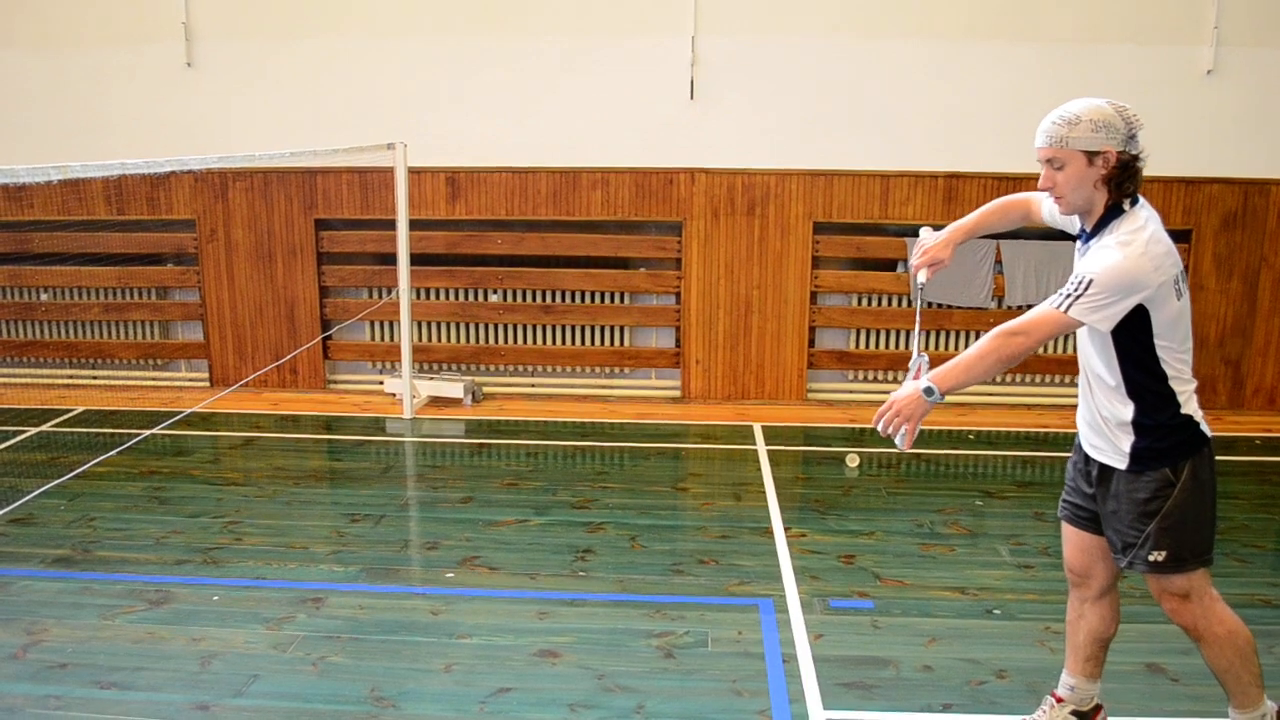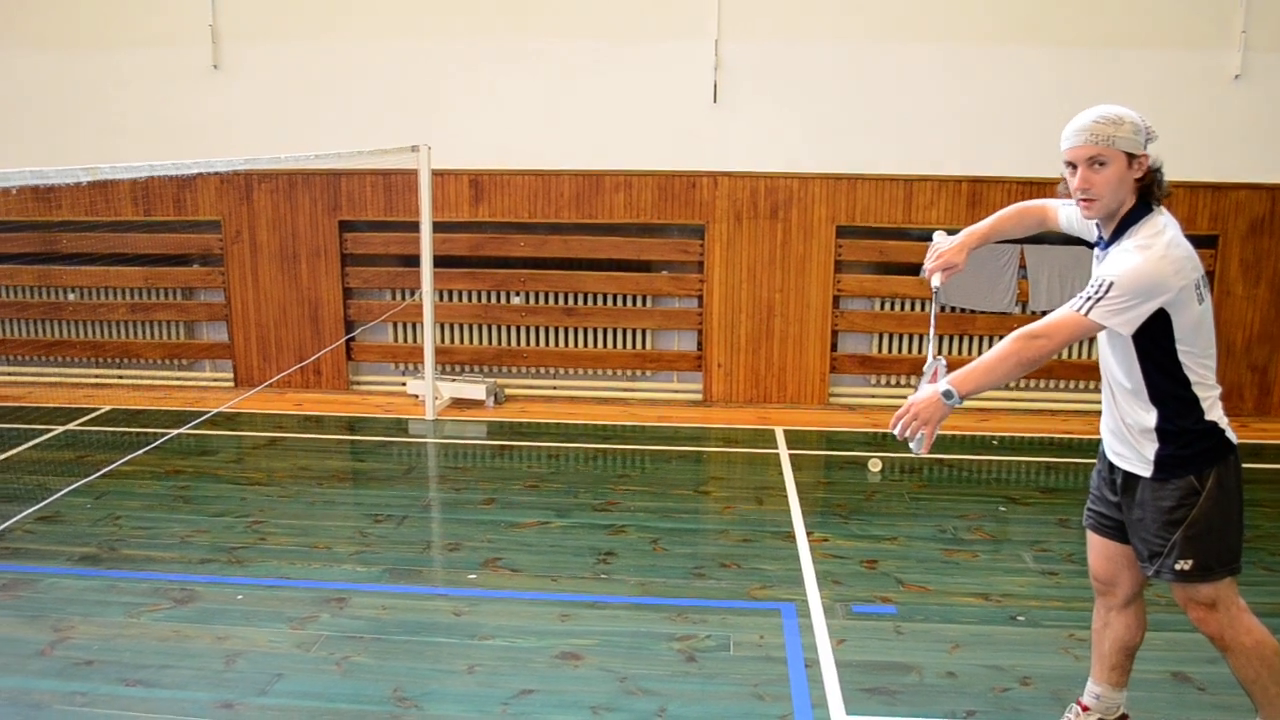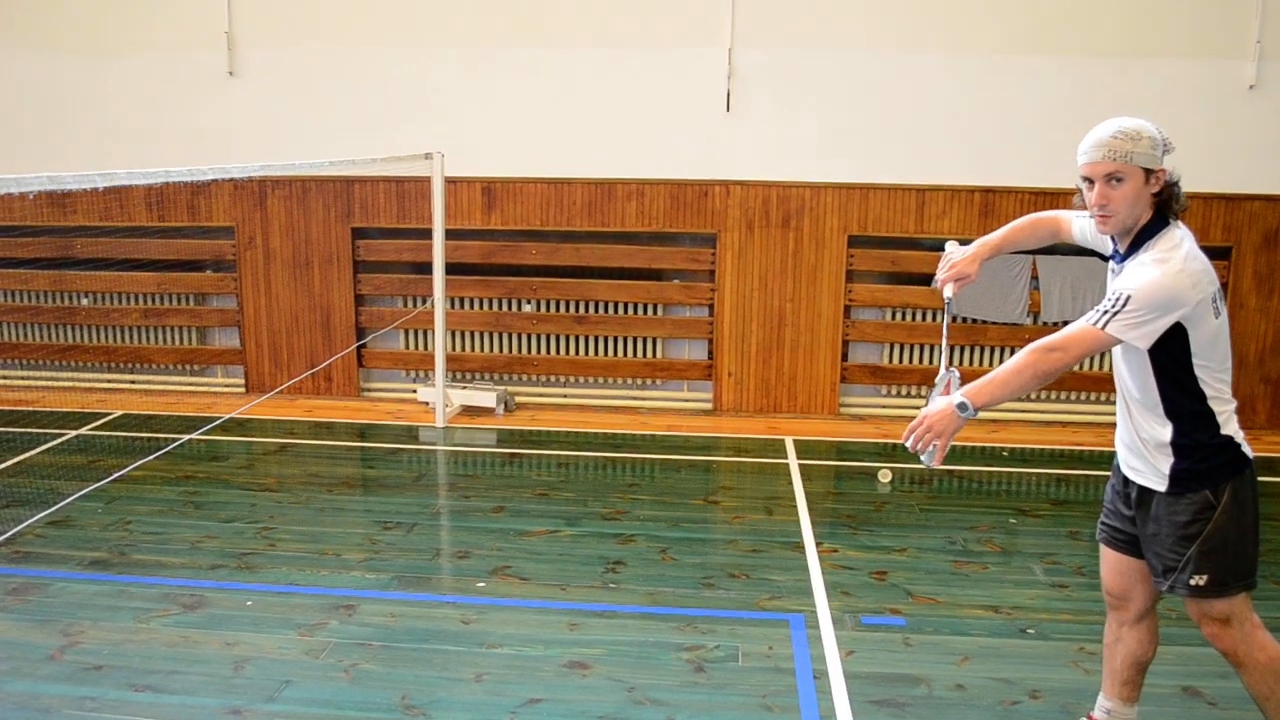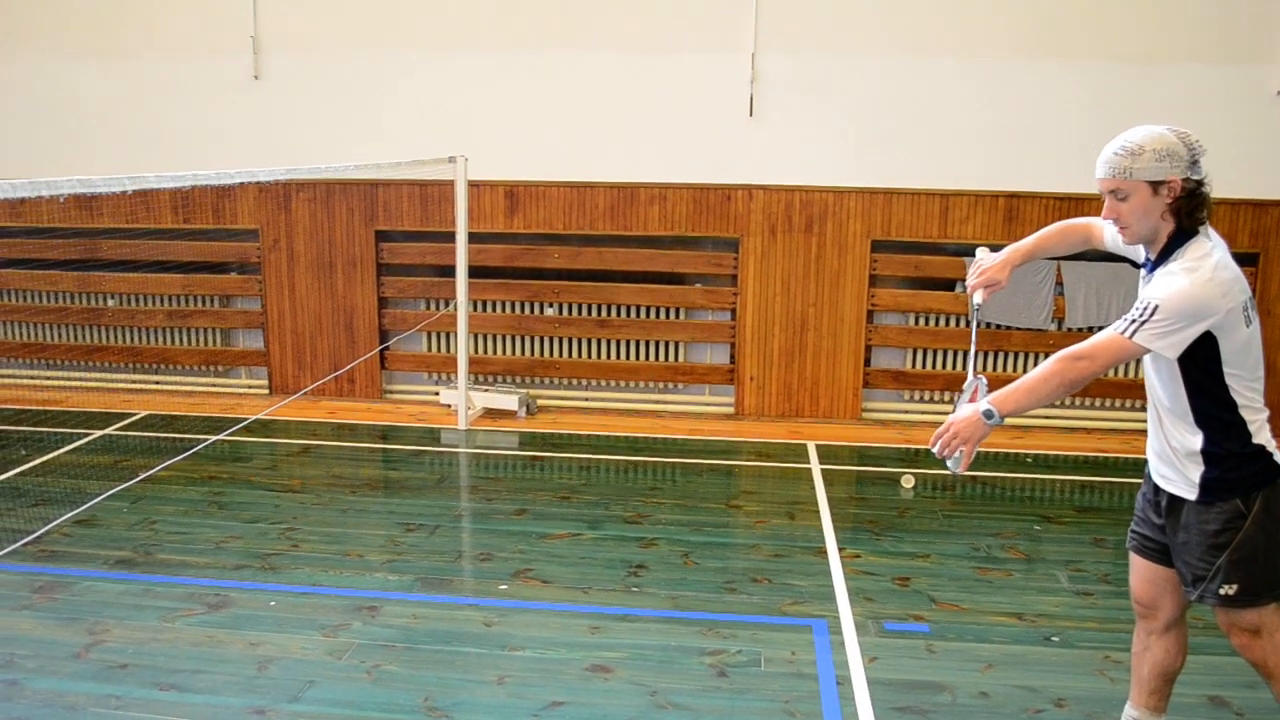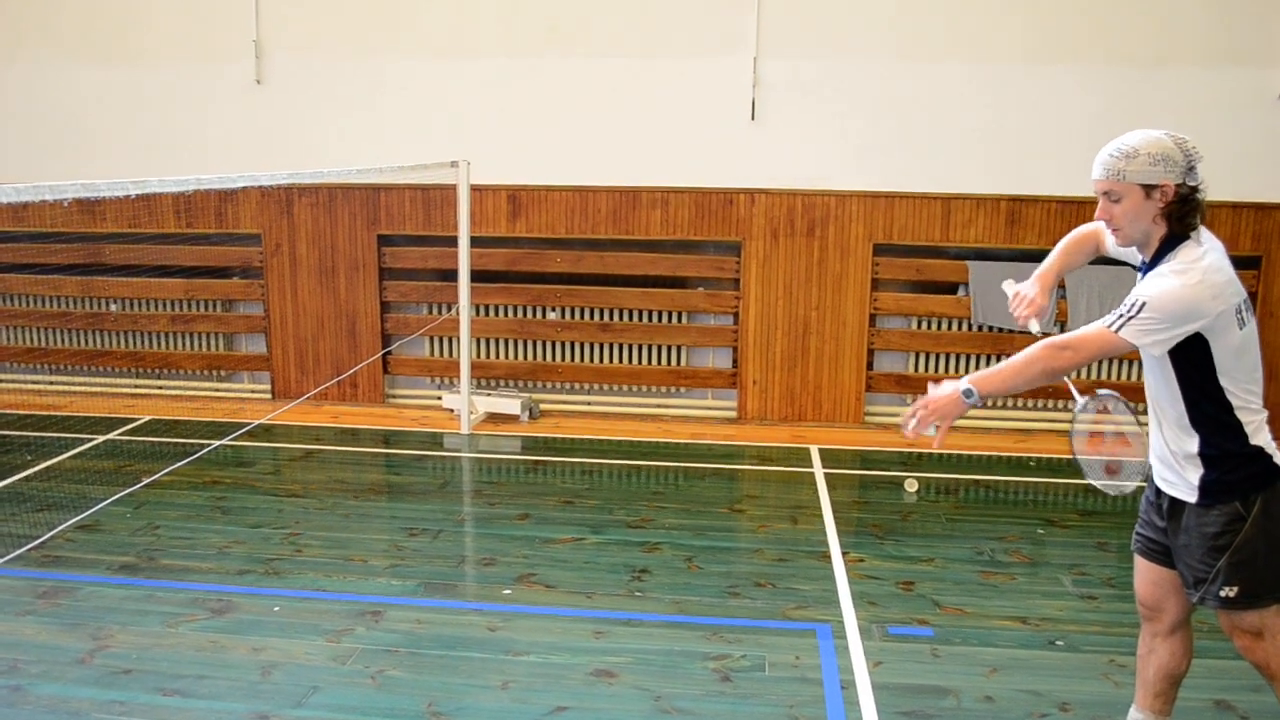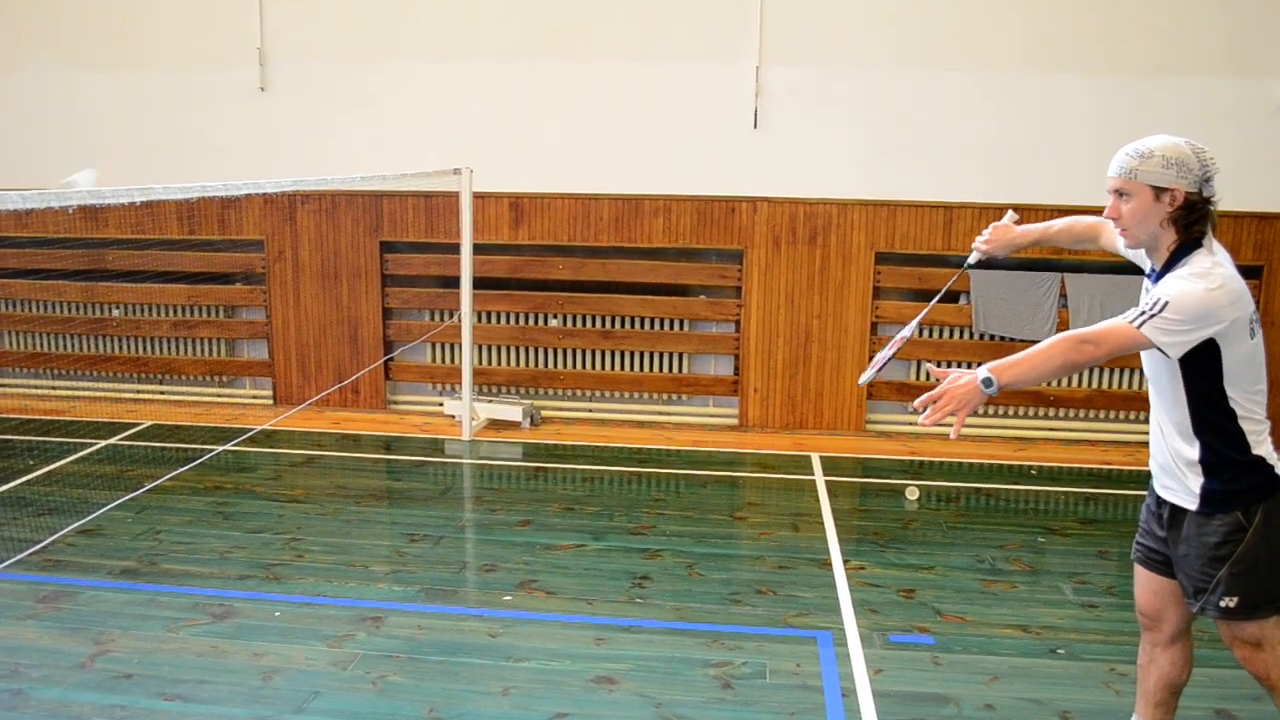
dt=0.5s
person 1, frame 1
left shoulder: (1129, 254)
right shoulder: (1101, 208)
left elbow: (1021, 337)
right elbow: (1021, 205)
left wrist: (930, 388)
right wrist: (952, 234)
left hip: (1155, 457)
right hip: (1098, 444)
left knee: (1184, 600)
right knee: (1087, 578)
person 1, frame 2
left shoulder: (1150, 257)
right shoulder: (1113, 217)
left elbow: (1041, 340)
right elbow: (1037, 212)
left wrist: (949, 391)
right wrist: (967, 239)
left hip: (1180, 464)
right hip: (1123, 452)
left knee: (1212, 610)
right knee: (1112, 587)
person 1, frame 3
left shoulder: (1166, 272)
right shoulder: (1129, 231)
left elbow: (1055, 355)
right elbow: (1051, 224)
left wrist: (961, 405)
right wrist: (978, 250)
left hip: (1195, 478)
right hip: (1137, 467)
left knee: (1224, 624)
right knee: (1125, 601)
person 1, frame 4
left shoulder: (1195, 281)
right shoulder: (1162, 237)
left elbow: (1083, 363)
right elbow: (1083, 231)
left wrist: (988, 411)
right wrist: (1009, 257)
left hip: (1225, 488)
right hip: (1169, 476)
right knee: (1153, 610)
person 1, frame 5
left shoulder: (1188, 282)
right shoulder: (1166, 241)
left elbow: (1069, 353)
right elbow: (1089, 238)
left wrist: (966, 390)
right wrist: (1041, 283)
left hip: (1228, 489)
right hip: (1174, 479)
right knee: (1159, 611)
person 1, frame 6
left shoulder: (1203, 287)
right shoulder: (1168, 249)
left elbow: (1087, 347)
right elbow: (1095, 230)
left wrist: (985, 379)
right wrist: (1023, 234)
left hip: (1229, 501)
right hip: (1174, 489)
right knee: (1159, 622)
